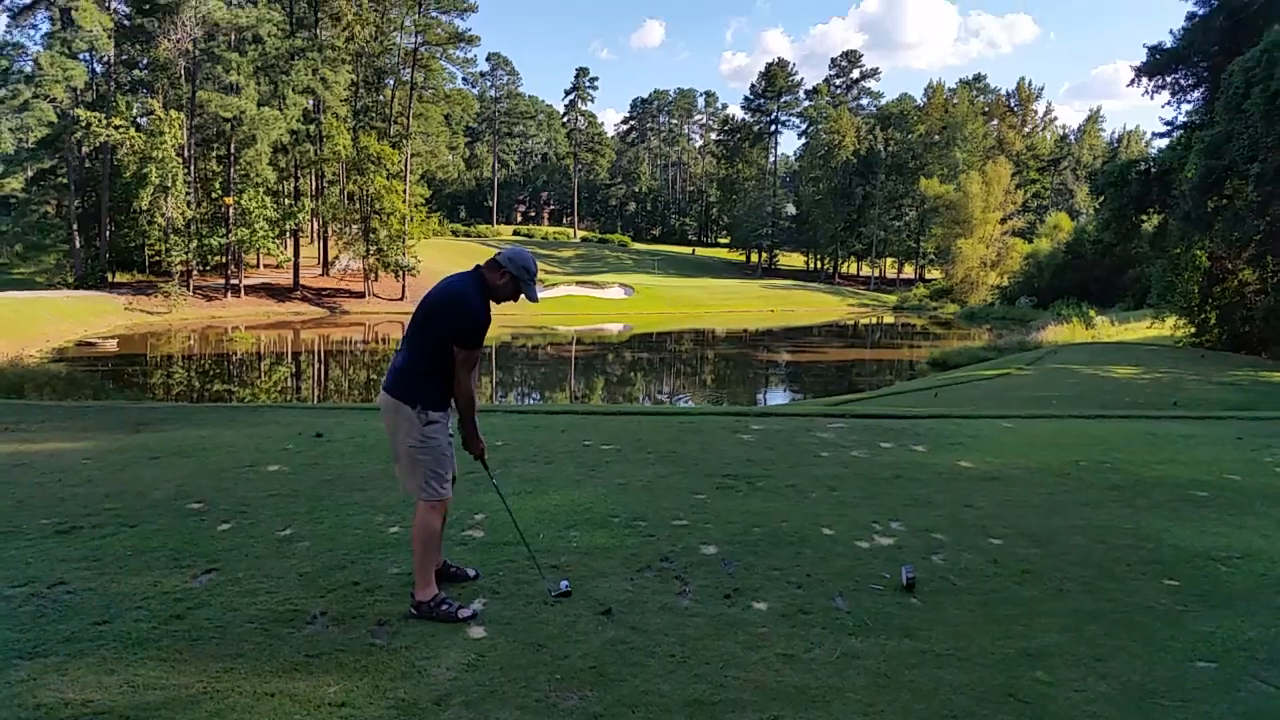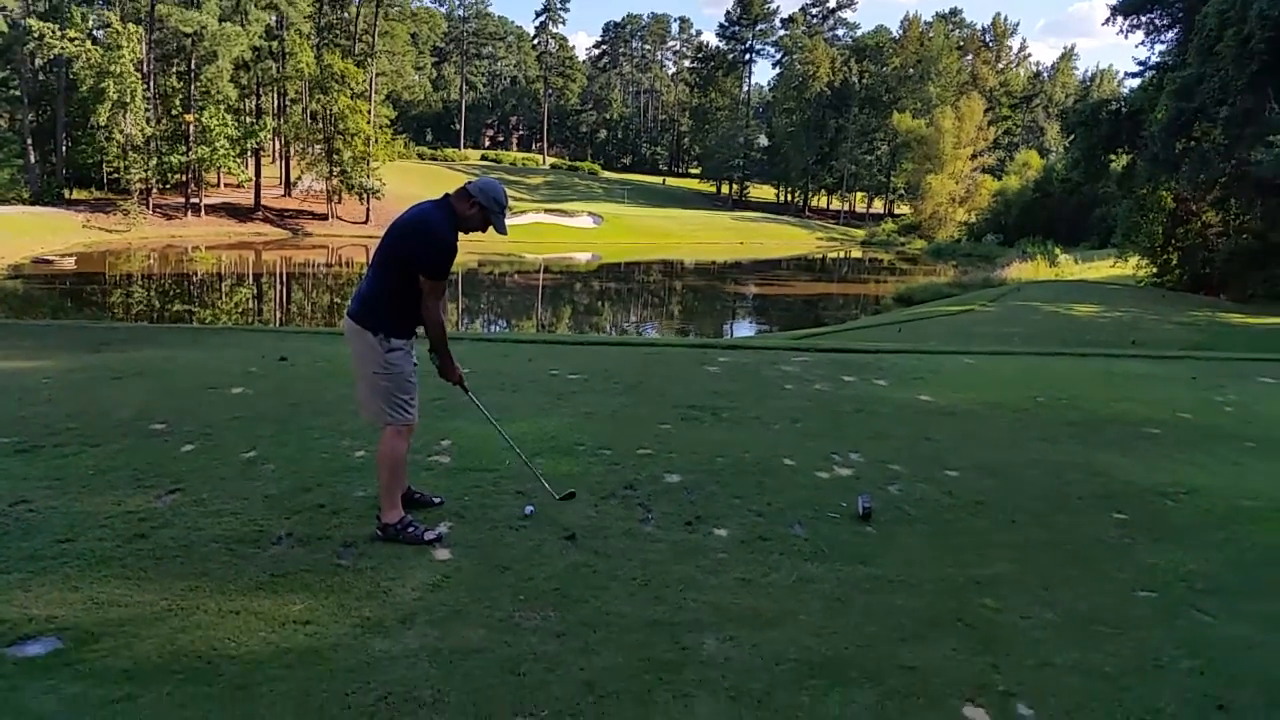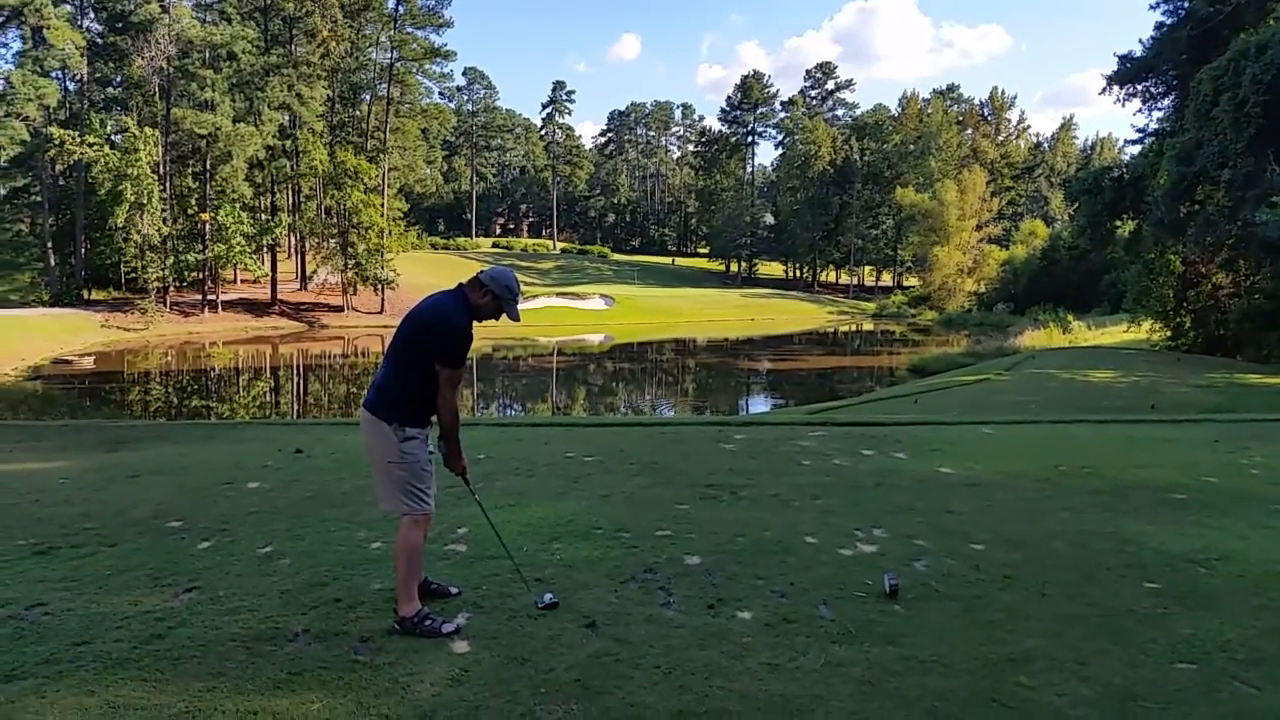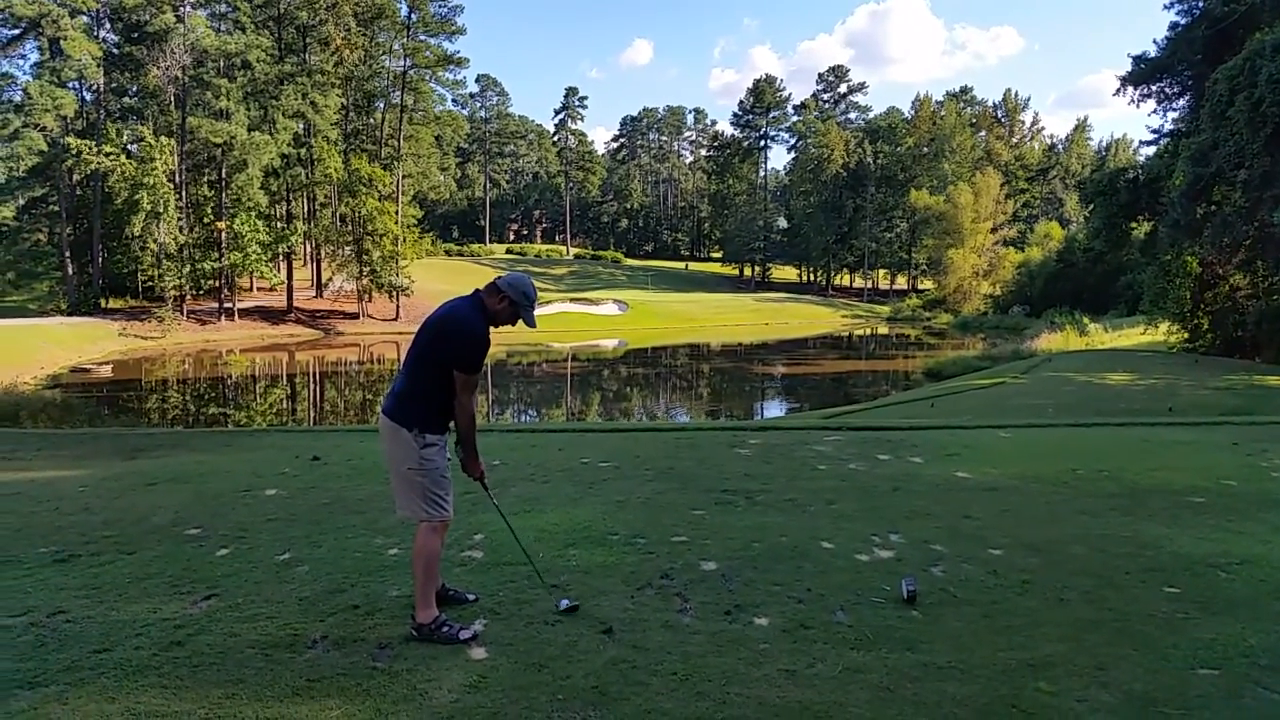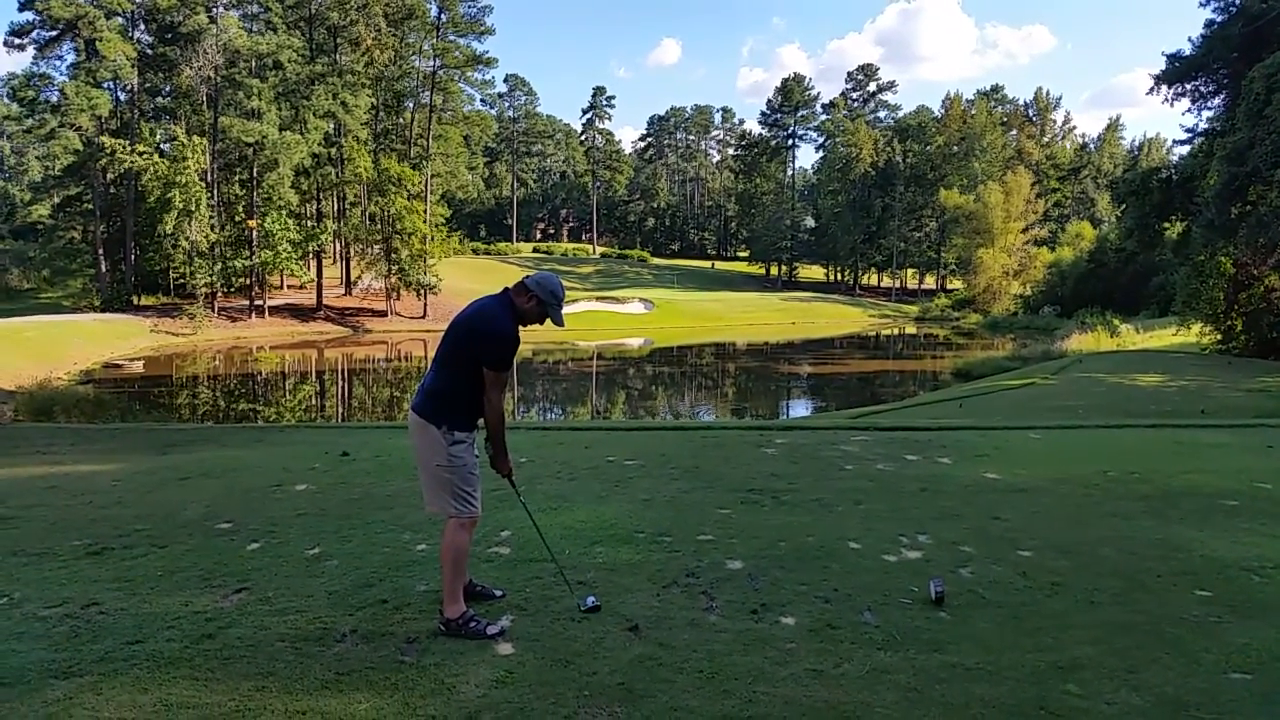
dt=1s
person 1, frame 1
left shoulder: (465, 288)
right shoulder: (470, 304)
left elbow: (465, 368)
right elbow: (462, 375)
left wrist: (467, 425)
right wrist: (471, 433)
left hip: (418, 397)
right hip: (415, 403)
left knee: (442, 485)
right knee: (432, 498)
left ankle: (435, 563)
right ankle: (425, 595)
person 1, frame 2
left shoulder: (433, 215)
right shoulder: (439, 232)
left elbow: (430, 297)
right elbow: (430, 304)
left wrist: (438, 351)
right wrist: (445, 360)
left hip: (381, 324)
right hip: (379, 331)
left knee: (401, 417)
right knee: (398, 422)
left ankle: (398, 490)
right ankle: (390, 518)
person 1, frame 3
left shoulder: (446, 305)
right shoulder: (454, 322)
right elbow: (446, 395)
left wrist: (446, 444)
right wrist: (454, 452)
left hip: (398, 414)
right hip: (395, 421)
left knee: (420, 507)
right knee: (416, 513)
left ankle: (415, 581)
right ankle: (408, 610)
person 1, frame 4
left shoulder: (463, 310)
right shoulder: (471, 328)
right elbow: (463, 400)
left wrist: (463, 447)
right wrist: (471, 457)
left hip: (415, 420)
right hip: (415, 427)
left knee: (435, 514)
right knee: (434, 519)
left ankle: (433, 587)
right ankle: (426, 617)
person 1, frame 5
left shoulder: (491, 308)
right shoulder: (501, 327)
right elbow: (493, 398)
left wrist: (493, 446)
right wrist: (500, 454)
left hip: (442, 417)
right hip: (444, 425)
left knee: (462, 510)
right knee: (462, 516)
left ankle: (460, 583)
right ankle: (453, 612)
